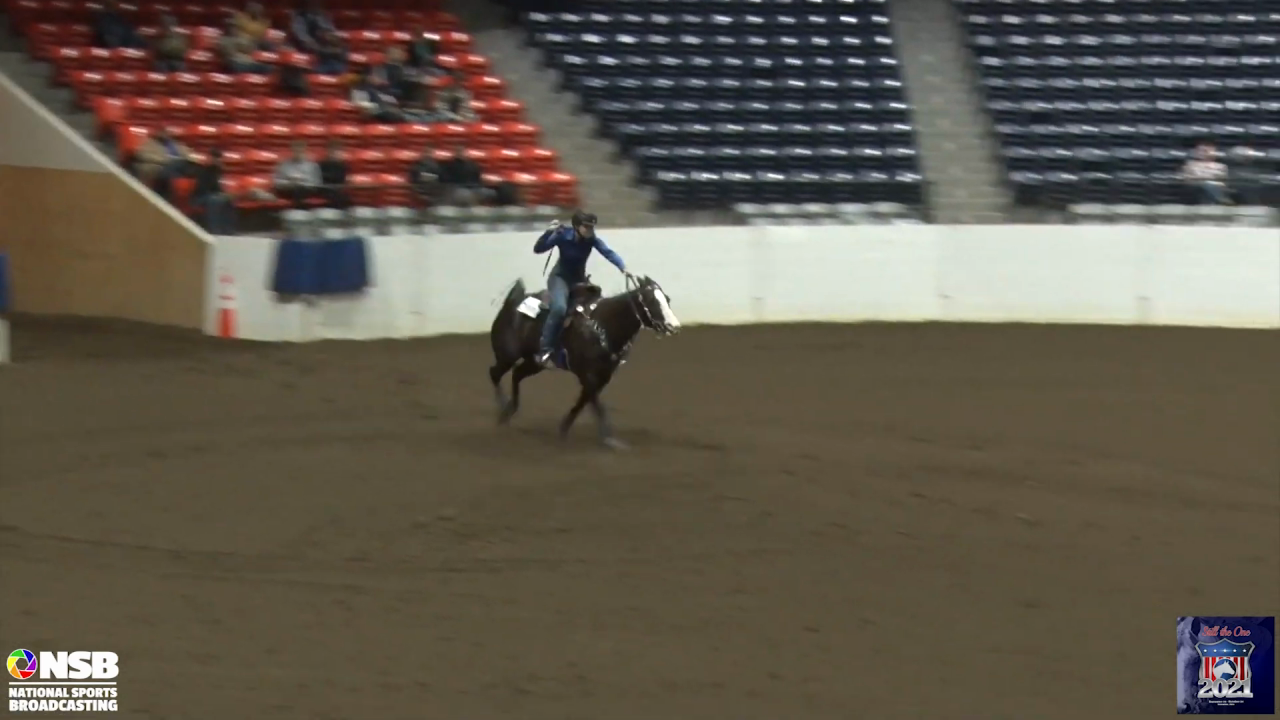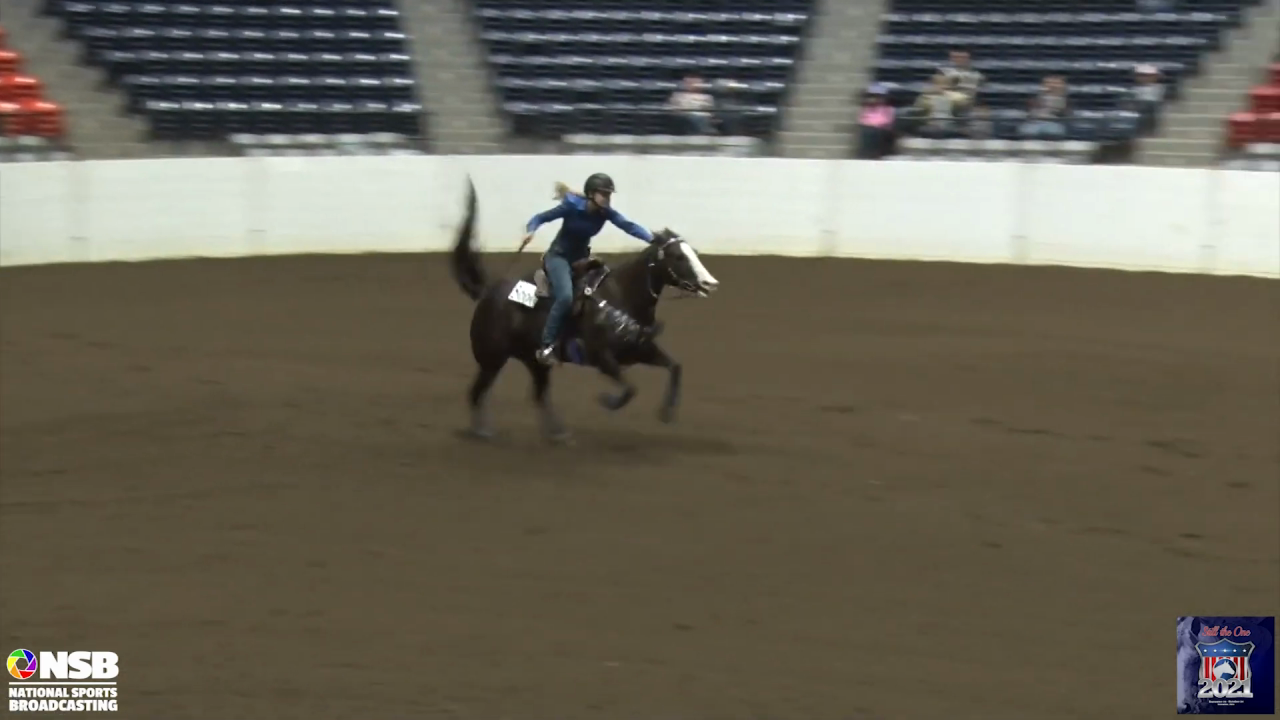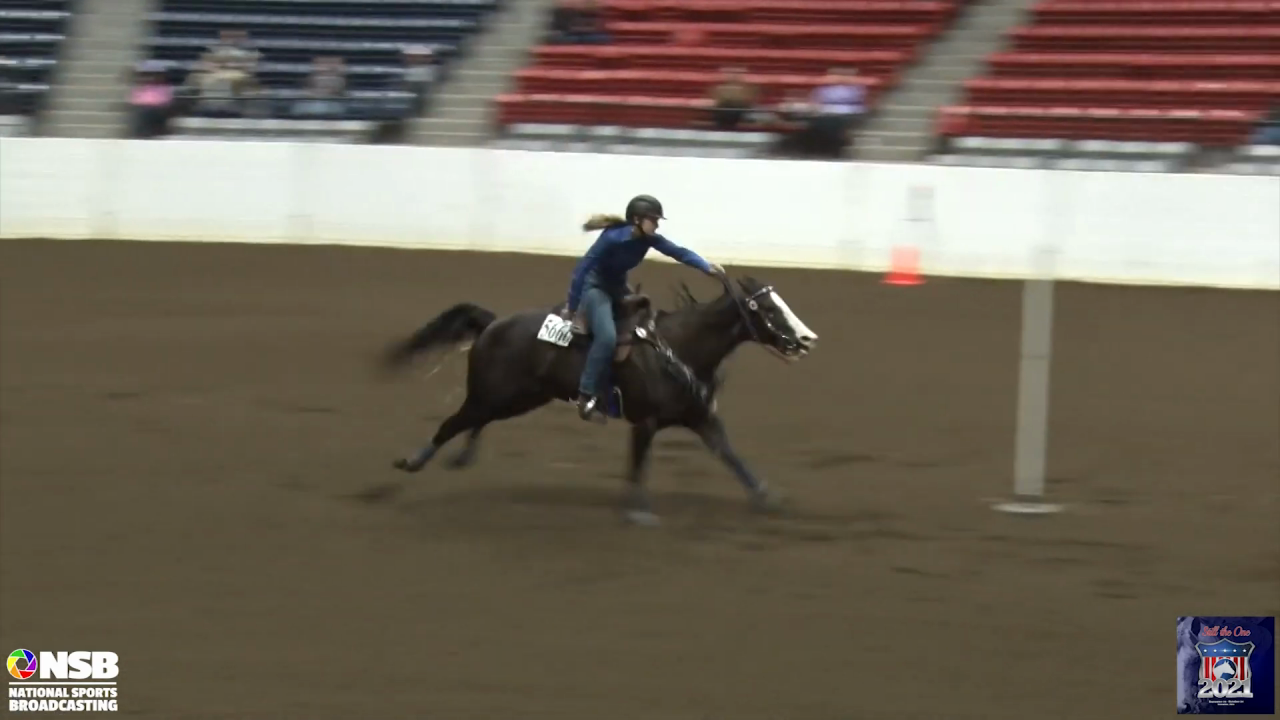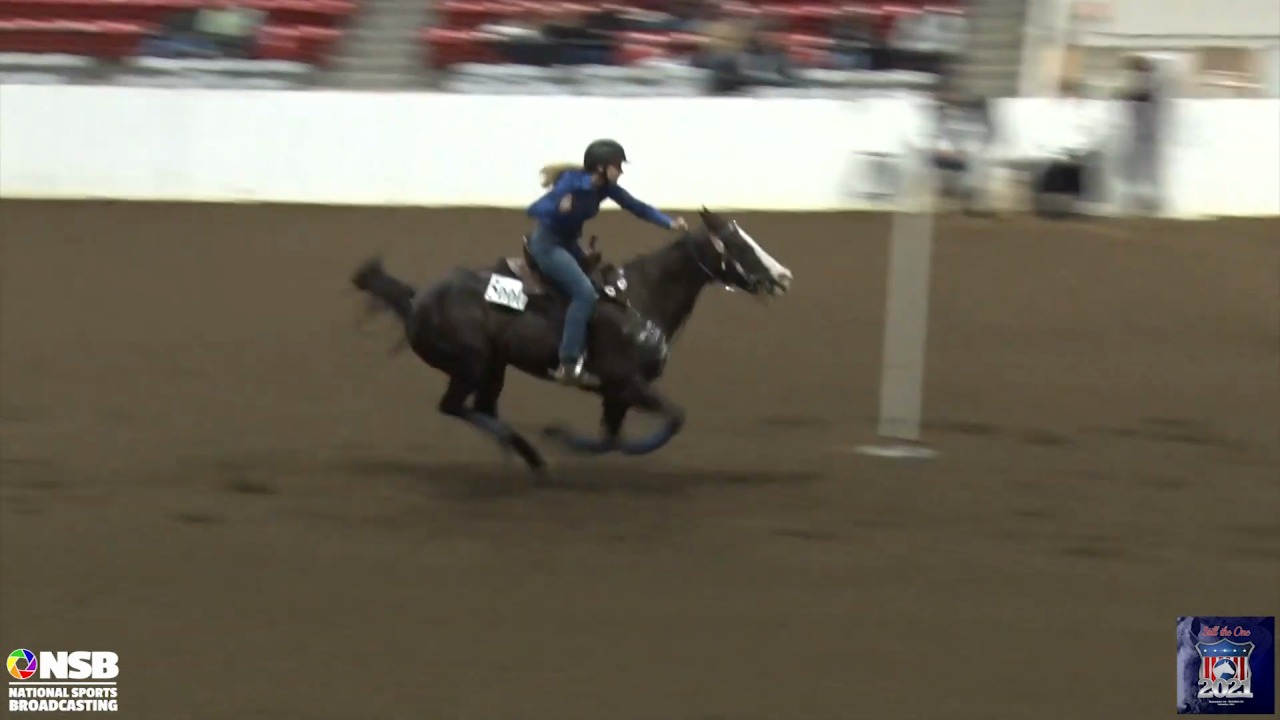
dt=0.5s
person 1, frame 1
left shoulder: (591, 239)
right shoulder: (563, 236)
left elbow: (608, 252)
right elbow: (538, 249)
left wrist: (623, 268)
right wrist: (549, 232)
left hip: (580, 280)
right hip: (560, 278)
right knee: (560, 309)
right ankle: (545, 350)
person 1, frame 2
left shoulder: (605, 212)
right shoulder: (571, 205)
left elbow: (628, 226)
right elbow: (540, 218)
left wrist: (651, 238)
right wrist: (529, 232)
left hip: (581, 257)
right hip: (559, 257)
right knee: (566, 297)
right ankle: (546, 344)
person 1, frame 3
left shoulder: (649, 238)
right shoulder: (612, 237)
left elbow: (679, 252)
right elbow: (583, 267)
left wrist: (709, 268)
right wrist: (572, 304)
left hip: (618, 289)
right hip: (594, 288)
right knee: (607, 338)
right ankle: (587, 395)
person 1, frame 4
left shoulder: (606, 187)
right shoulder: (571, 184)
left elbow: (636, 207)
right elbow: (534, 210)
left wrist: (669, 223)
right wrist: (558, 207)
left hip: (567, 244)
right hip: (547, 245)
right knee: (586, 293)
right ankle: (568, 364)
